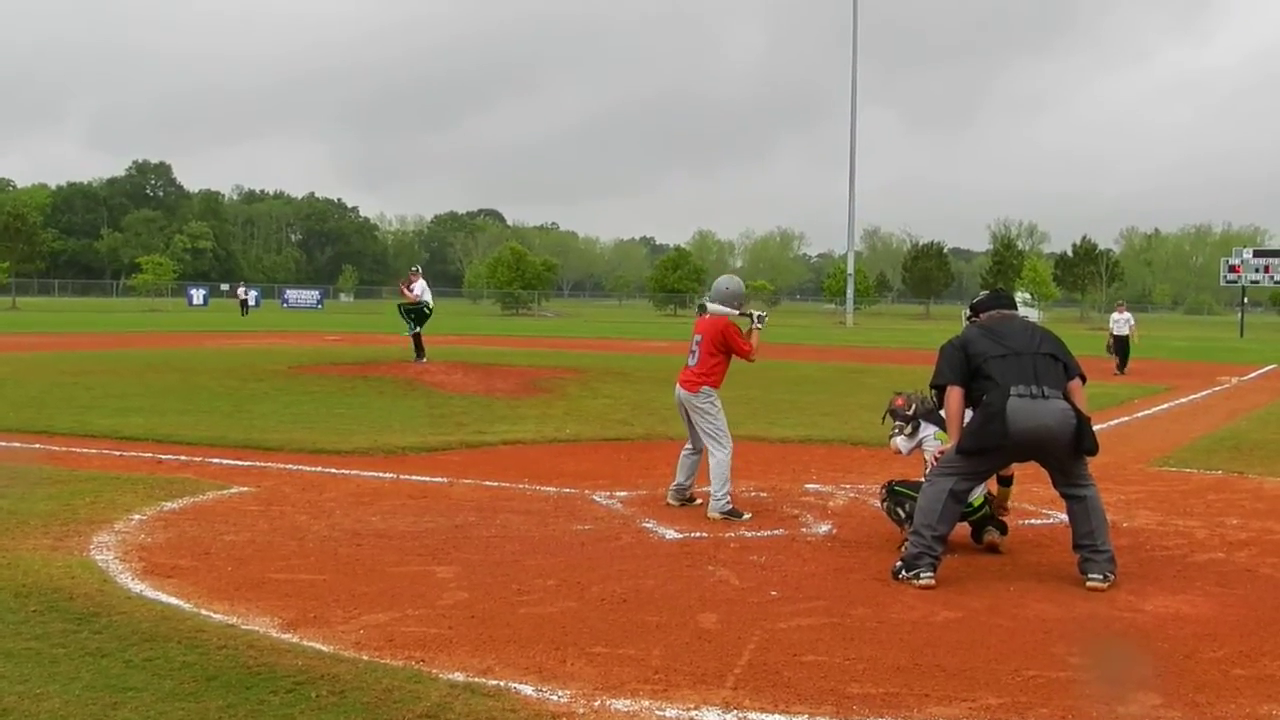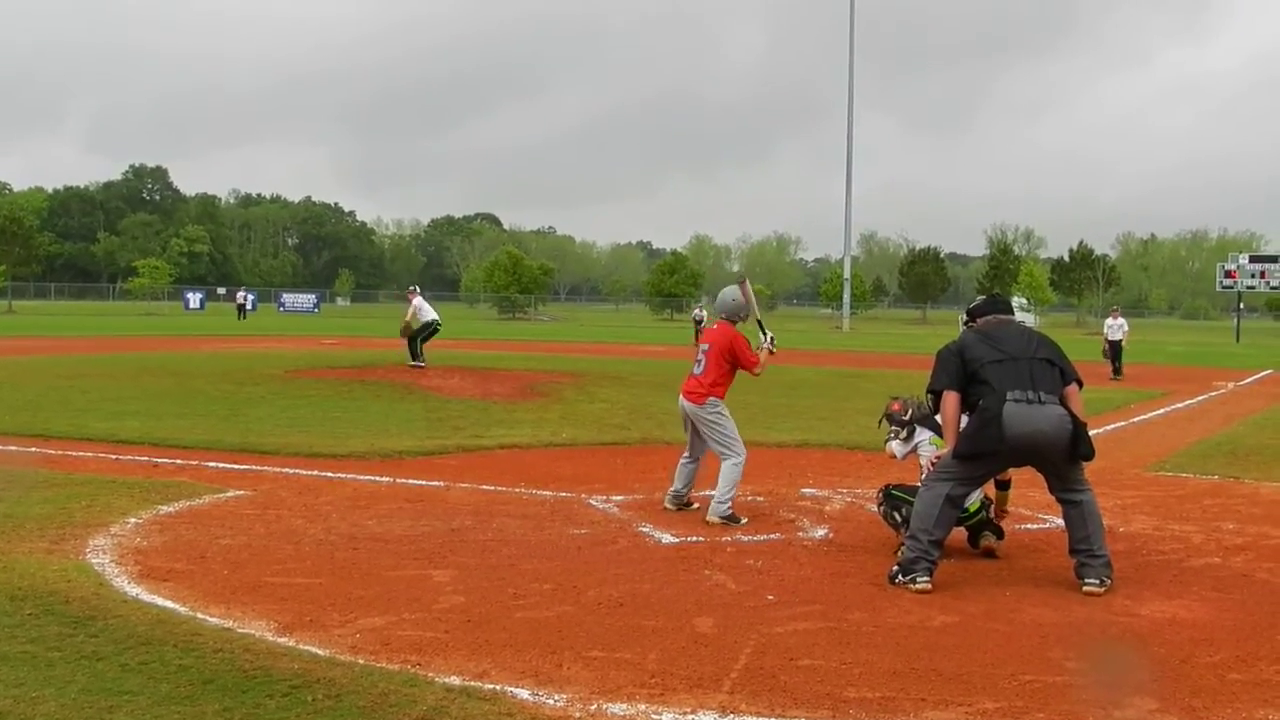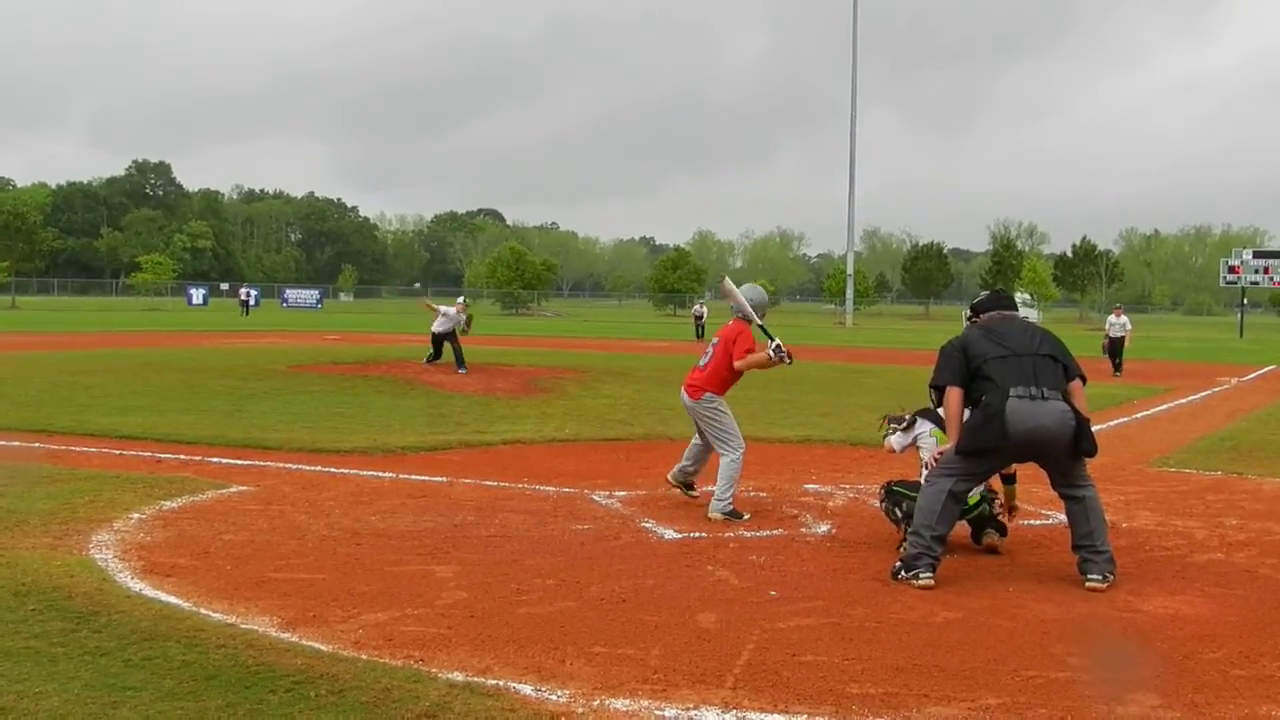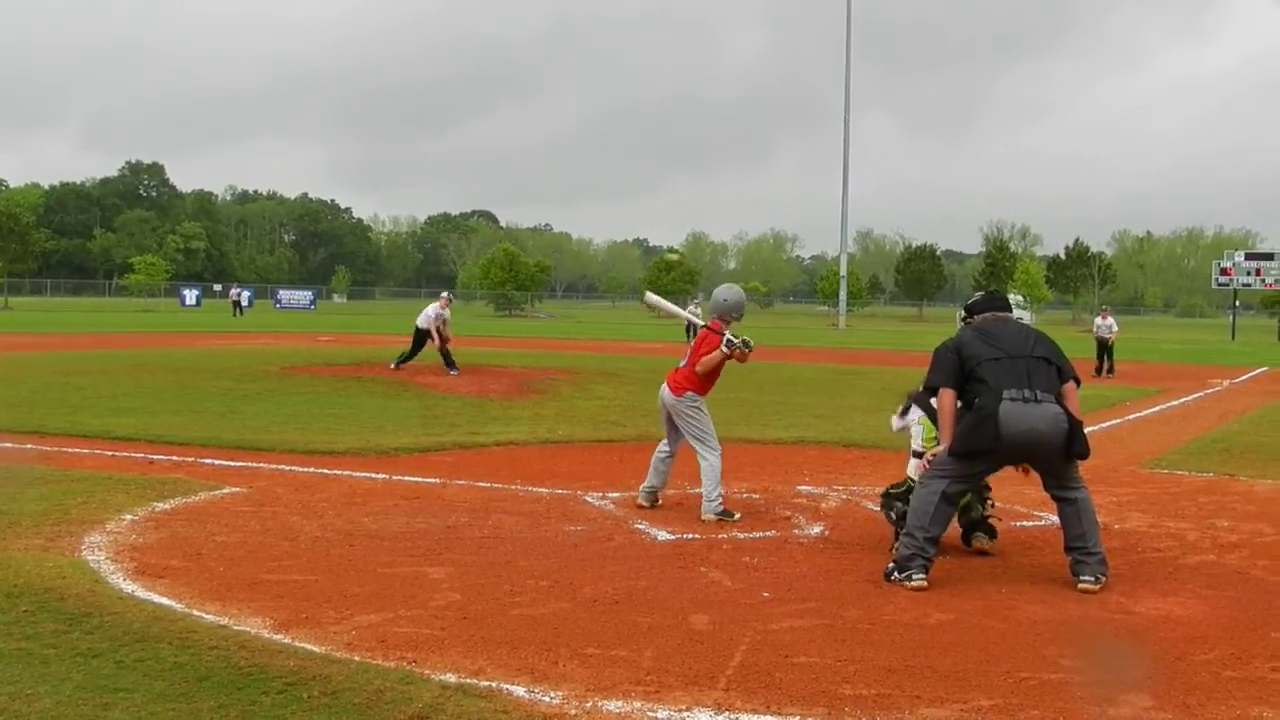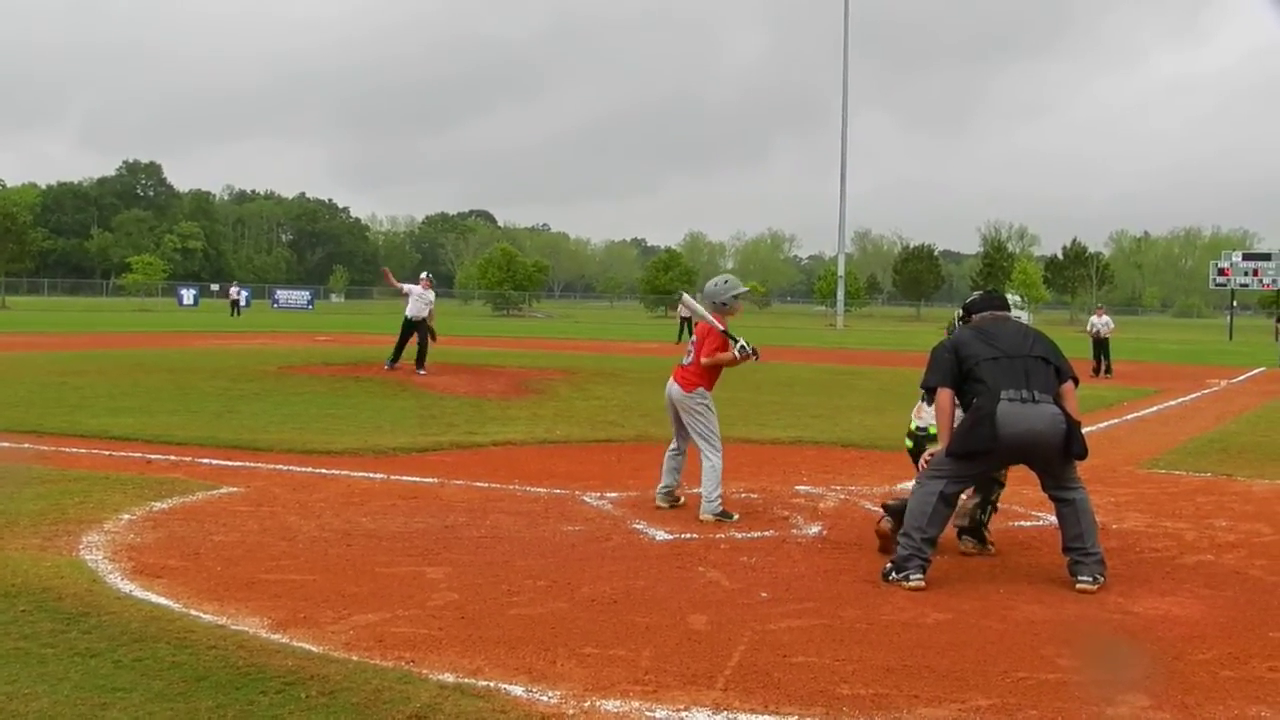
dt=0.4s
person 1, frame 1
left shoulder: (967, 338)
right shoulder: (1045, 335)
left elbow: (954, 390)
right elbow: (1074, 384)
left wrist: (954, 443)
right wrist: (1082, 435)
left hip: (1005, 413)
right hip: (1057, 414)
left knee: (944, 478)
right knee: (1080, 486)
left ankle: (919, 564)
right ankle: (1099, 567)
person 1, frame 2
left shoulder: (963, 343)
right shoulder: (1042, 340)
left elbow: (950, 395)
right elbow: (1071, 389)
left wrist: (950, 448)
right wrist: (1078, 439)
left hip: (1001, 418)
right hip: (1054, 419)
left knee: (940, 483)
right knee: (1076, 490)
left ankle: (916, 568)
right ankle: (1095, 571)
person 1, frame 3
left shoulder: (966, 339)
right shoulder: (1045, 336)
left elbow: (953, 391)
right elbow: (1075, 385)
left wrist: (953, 444)
right wrist: (1081, 436)
left hip: (1005, 414)
right hip: (1056, 415)
left knee: (943, 479)
right knee: (1079, 487)
left ankle: (918, 565)
right ankle: (1098, 568)
person 1, frame 4
left shoulder: (960, 340)
right shoulder: (1039, 337)
left elbow: (947, 393)
right elbow: (1069, 387)
left wrist: (946, 445)
right wrist: (1074, 437)
left hip: (998, 417)
right hip: (1050, 418)
left knee: (936, 481)
right knee: (1071, 489)
left ankle: (911, 566)
right ankle: (1091, 569)
person 1, frame 5
left shoulder: (958, 340)
right shoulder: (1037, 336)
left elbow: (945, 393)
right elbow: (1067, 386)
left wrist: (943, 445)
right wrist: (1072, 438)
left hip: (995, 418)
right hip: (1048, 419)
left knee: (934, 481)
right knee: (1069, 489)
left ankle: (909, 566)
right ankle: (1088, 569)
person 2, frame 1
left shoulder: (703, 320)
right shoulder: (726, 325)
right elbow: (750, 355)
left wrist: (751, 327)
right wrist: (756, 327)
left hip: (684, 388)
right hip: (701, 392)
left knee: (696, 443)
right knee: (721, 448)
left ankle: (679, 492)
right ankle: (720, 505)
person 2, frame 2
left shoulder: (708, 332)
right shoulder: (734, 337)
right elbow: (755, 369)
left wrist: (760, 351)
right wrist: (767, 347)
left hip: (686, 398)
right hip: (706, 403)
left knee: (694, 451)
right knee: (735, 454)
left ankle: (677, 497)
right ankle: (720, 509)
person 2, frame 3
left shoulder: (731, 327)
right shoulder: (744, 332)
left elbow: (757, 363)
right elbow: (740, 364)
left wrist: (778, 358)
right wrist: (768, 353)
left hip: (690, 389)
right hip: (706, 396)
left knee: (706, 438)
right knee: (734, 449)
left ankle: (681, 474)
right ankle: (722, 507)
person 2, frame 4
left shoulder: (714, 330)
right shoulder: (715, 334)
left elbow: (740, 358)
right elbow: (700, 367)
left wrist: (744, 349)
right wrist: (724, 350)
left hip: (669, 390)
right hip: (685, 397)
left knee: (670, 443)
right knee: (710, 451)
left ankle: (648, 494)
right ankle: (712, 507)
person 2, frame 5
left shoulder: (707, 324)
right shoulder: (718, 327)
left elbow: (719, 360)
right elbow: (707, 360)
left wrist: (744, 355)
right wrist: (735, 355)
left hip: (675, 386)
right hip: (694, 393)
left knee: (680, 443)
right knee: (712, 449)
left ankle: (665, 494)
right ankle: (711, 508)
